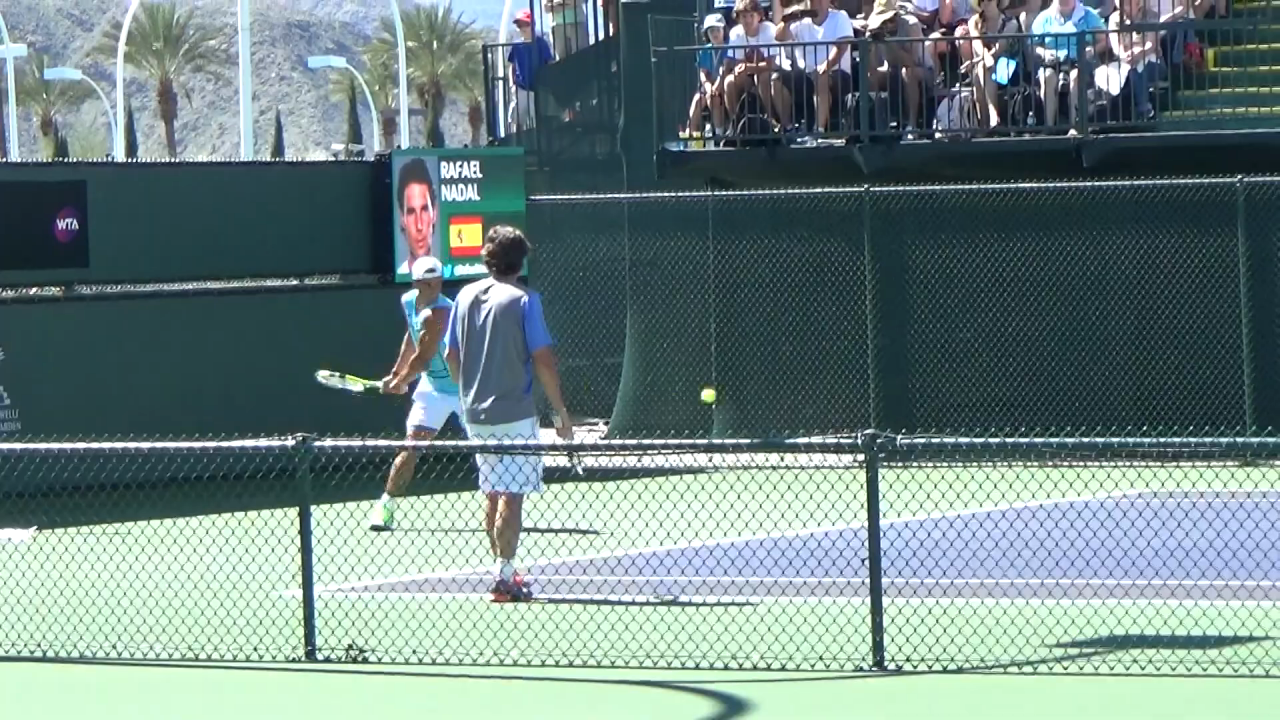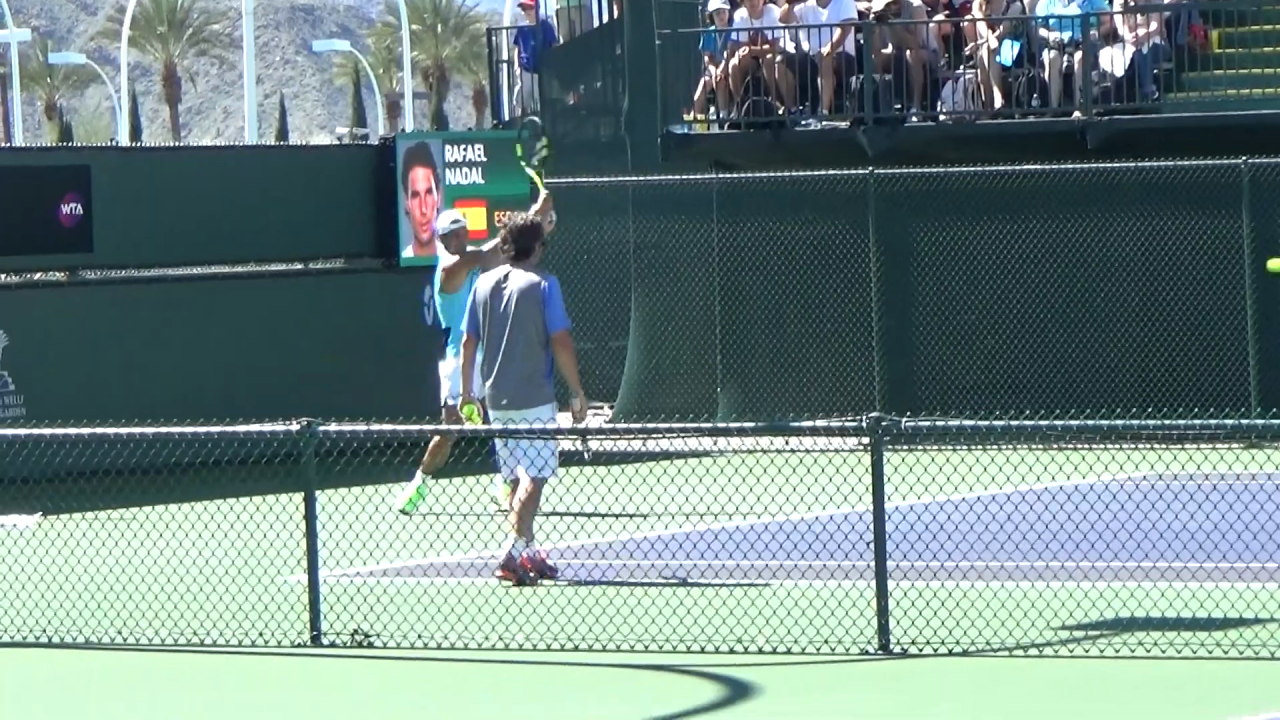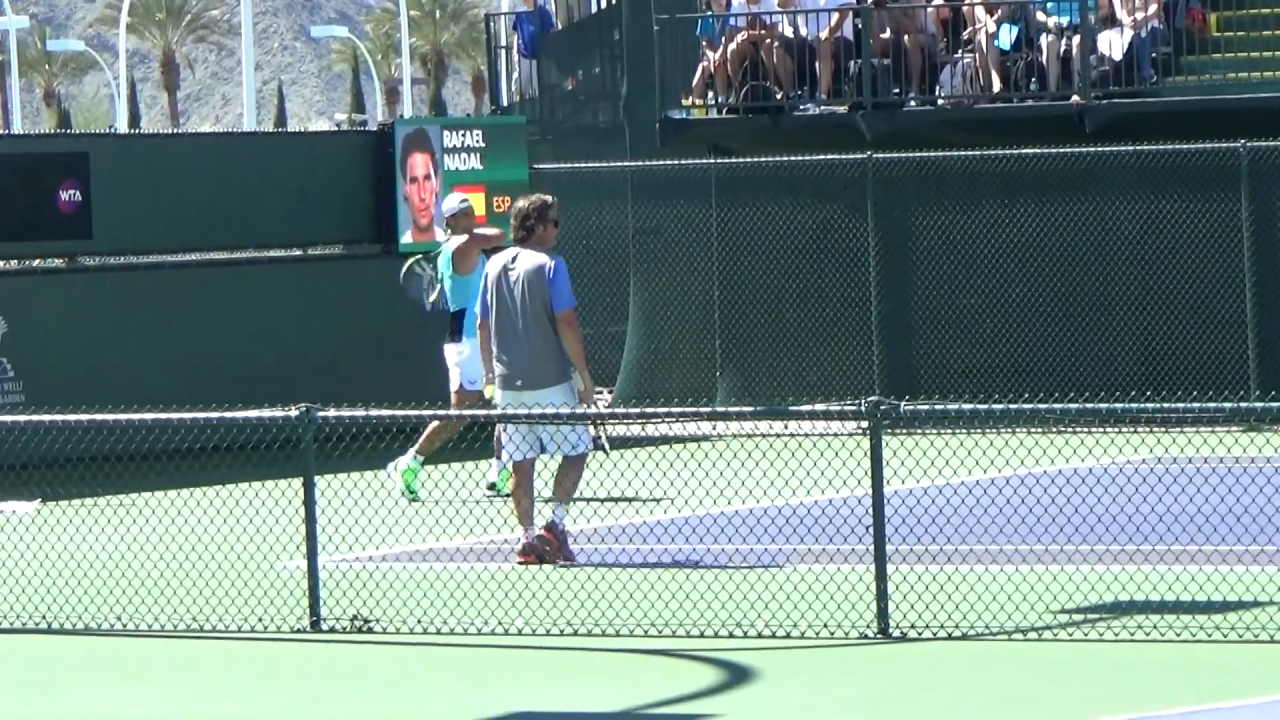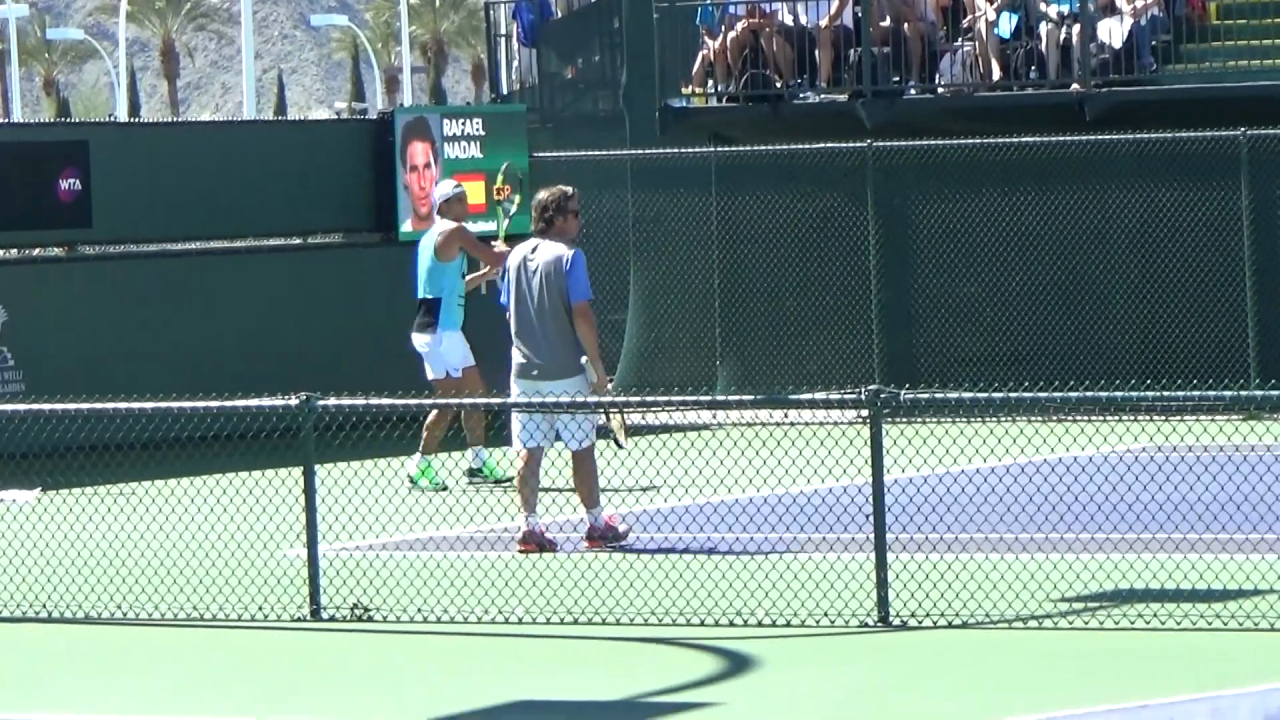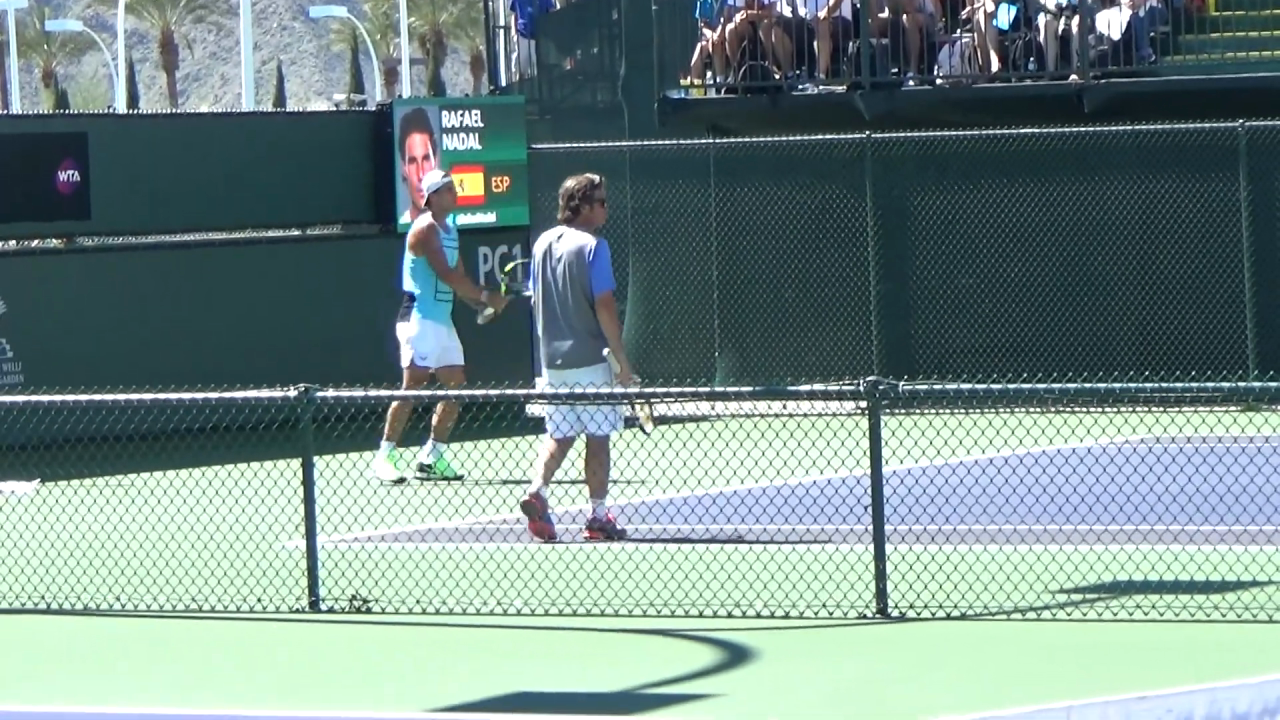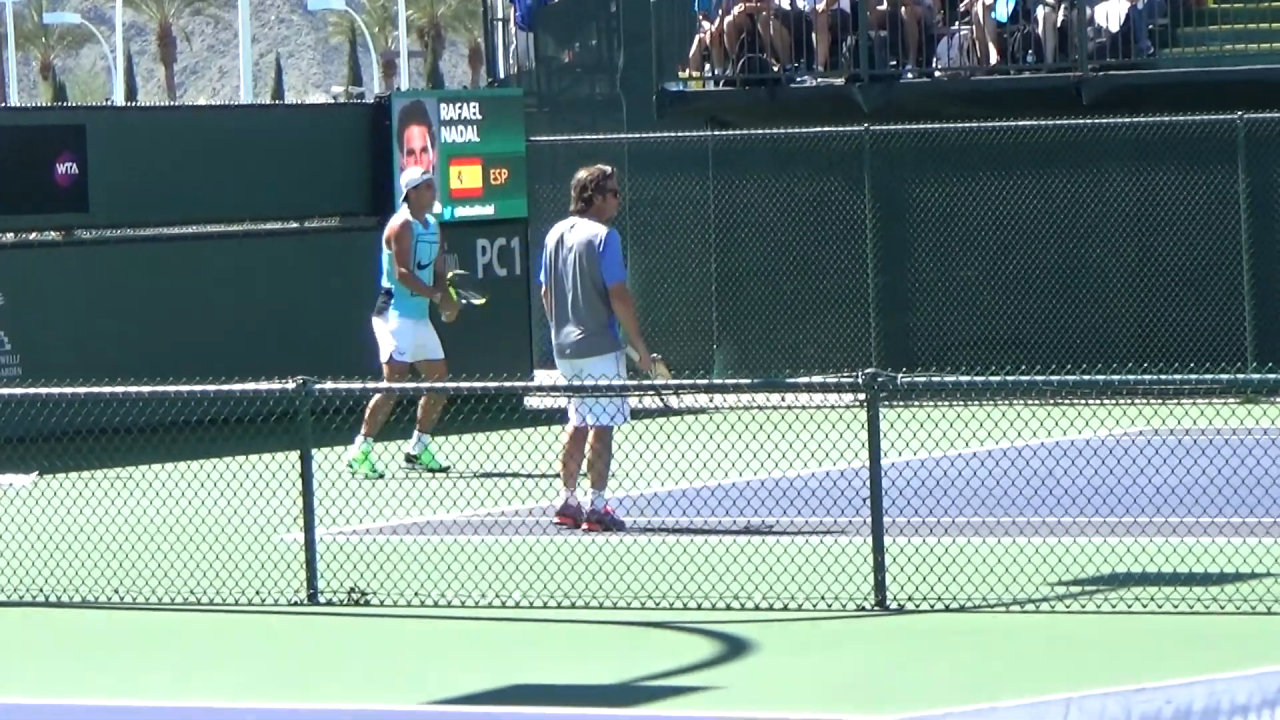
dt=0.3s
person 1, frame 1
left shoulder: (465, 296)
right shoulder: (523, 300)
left elbow: (452, 355)
right elbow: (542, 360)
right wrist: (561, 411)
left hip: (476, 415)
right hip: (514, 414)
left knee: (492, 494)
right knee: (510, 497)
left ankle: (504, 569)
right ankle: (505, 580)
person 1, frame 2
left shoulder: (484, 283)
right shoulder: (543, 285)
left elbow: (468, 342)
right elbow: (561, 344)
left wrist: (467, 390)
right wrist: (577, 392)
left hip: (497, 400)
right hip: (534, 401)
left knee: (519, 478)
right knee: (532, 480)
left ankle: (527, 554)
right ankle: (513, 556)
person 1, frame 3
left shoulder: (494, 265)
right shoulder: (551, 265)
left elbow: (483, 326)
right elbow: (566, 323)
left wrist: (490, 370)
right wrist: (584, 374)
left hip: (509, 384)
right hip: (551, 382)
left knee: (521, 464)
right knee: (576, 453)
left ankle: (528, 540)
right ankle: (555, 524)
person 1, frame 4
left shoulder: (515, 256)
right shoulder: (569, 256)
right elbow: (582, 316)
right wrist: (598, 367)
left hip: (524, 372)
right hip: (567, 372)
left knee: (529, 451)
right knee: (582, 450)
left ankle: (530, 528)
right ankle: (596, 525)
person 1, frame 5
left shoulder: (543, 242)
right shoulder: (593, 246)
left elbow: (535, 300)
right elbow: (605, 306)
right wrist: (622, 358)
left hip: (553, 359)
right hip: (589, 359)
left knee: (559, 434)
right knee: (597, 437)
left ankle: (536, 492)
right ankle: (598, 518)
person 1, frame 6
left shoulder: (555, 234)
right shoulder: (604, 236)
left elbow: (546, 292)
right elbow: (618, 296)
right wrist: (639, 345)
left hip: (565, 347)
right hip: (600, 348)
left knee: (577, 424)
right knee: (601, 429)
left ankle: (569, 502)
right ankle: (597, 510)
person 2, frame 1
left shoulder: (442, 313)
right shoulder: (407, 302)
left elbow: (422, 358)
left wrist: (399, 380)
right wrist: (396, 373)
left hip: (463, 389)
right hip: (431, 388)
right knee: (413, 450)
right ankle: (385, 505)
person 2, frame 2
left shoulder: (470, 260)
right shoulder: (451, 266)
right elbow: (491, 253)
left wrist: (541, 221)
right wrist: (531, 218)
right hip: (460, 357)
right knee: (451, 428)
left ankle: (506, 487)
right ankle: (418, 487)
person 2, frame 3
left shoulder: (462, 248)
right shoulder: (464, 245)
right elbow: (503, 237)
right wrist: (476, 234)
left hip: (481, 341)
right hip: (469, 344)
left ankle: (501, 477)
right ankle: (409, 463)
person 2, frame 4
left shoulder: (436, 236)
right shoulder: (453, 231)
right elbow: (497, 256)
left wrist: (485, 274)
right wrist: (504, 253)
left hip: (446, 329)
right hip: (438, 331)
left knee: (475, 393)
right knee: (449, 401)
left ankle: (479, 463)
right ankle: (420, 465)
person 2, frame 5
left shoulder: (449, 228)
right shoulder: (425, 229)
left elbow: (459, 277)
right elbow: (445, 275)
left wrist: (484, 301)
right wrist: (484, 295)
left hip: (443, 322)
right hip: (420, 321)
left knee: (456, 389)
right knee: (411, 388)
left ankle: (431, 458)
right ankle: (385, 456)
person 2, frame 6
left shoulder: (433, 226)
right shoulder: (401, 225)
left elbow: (438, 271)
right elbow: (403, 274)
left wrist: (446, 299)
right wrist: (436, 296)
left hip: (421, 318)
right hip: (396, 317)
left knee: (440, 381)
right knee: (393, 384)
left ankle: (418, 449)
right ankle: (360, 450)
